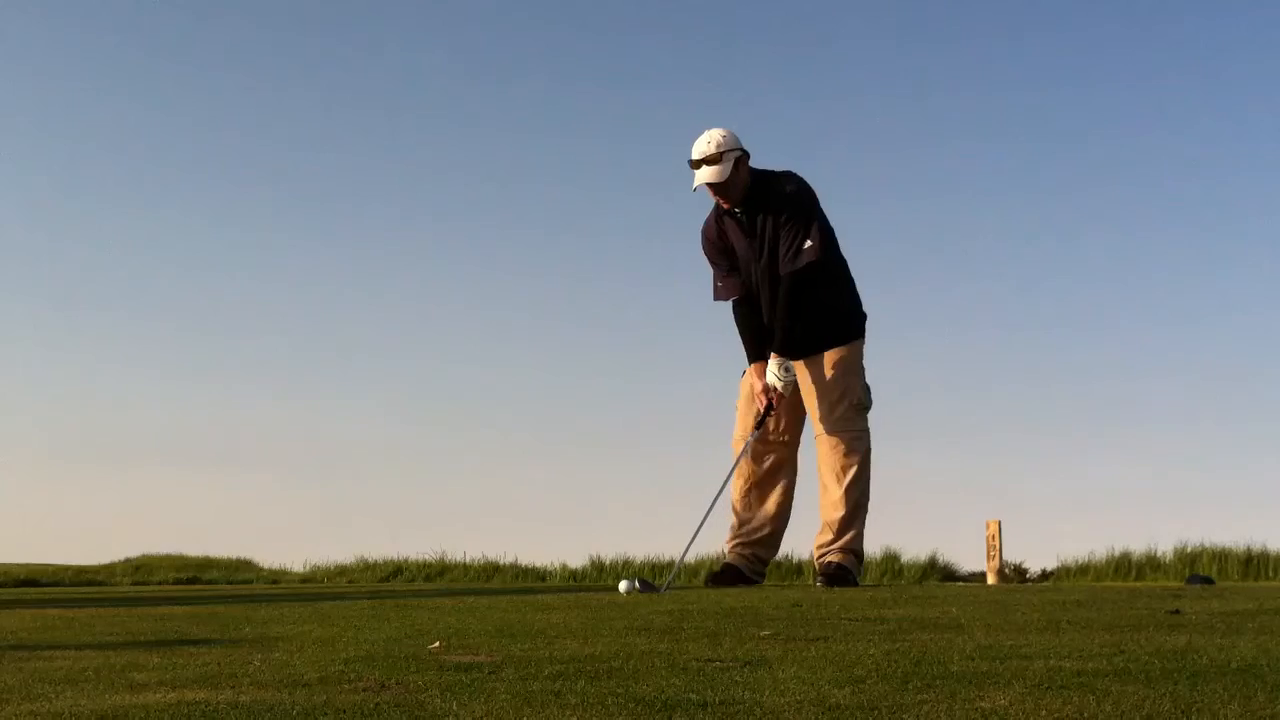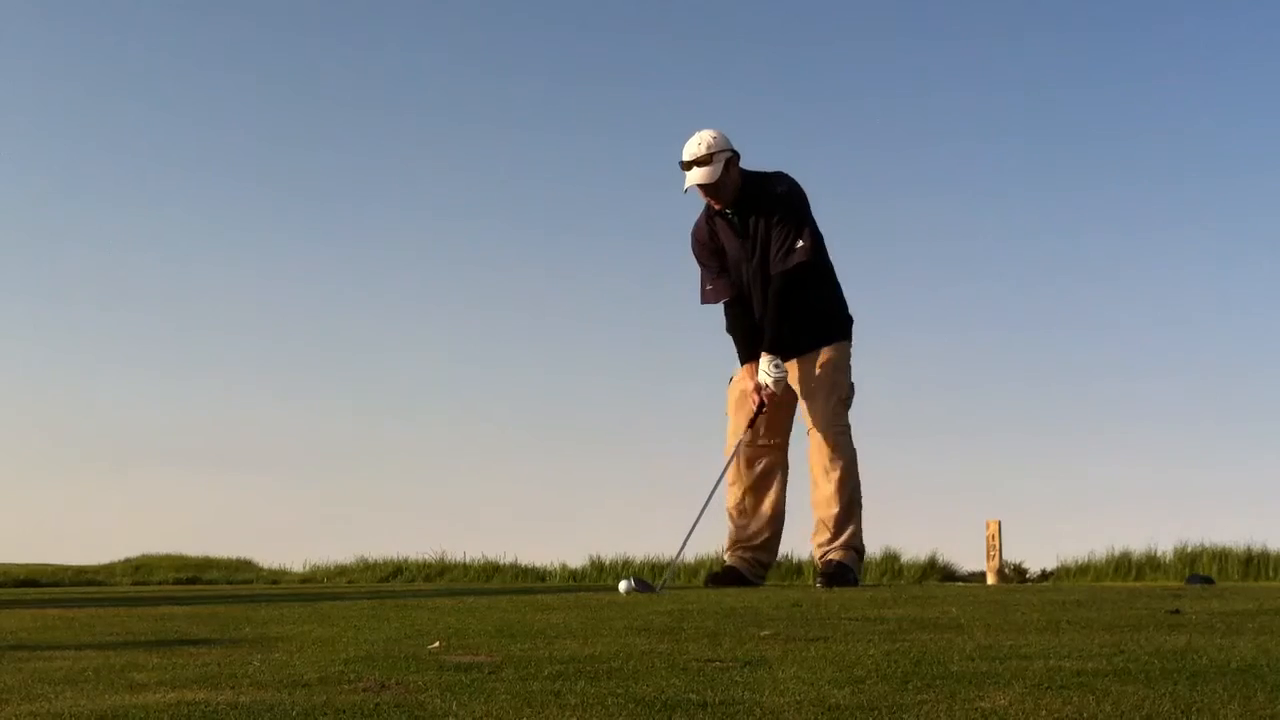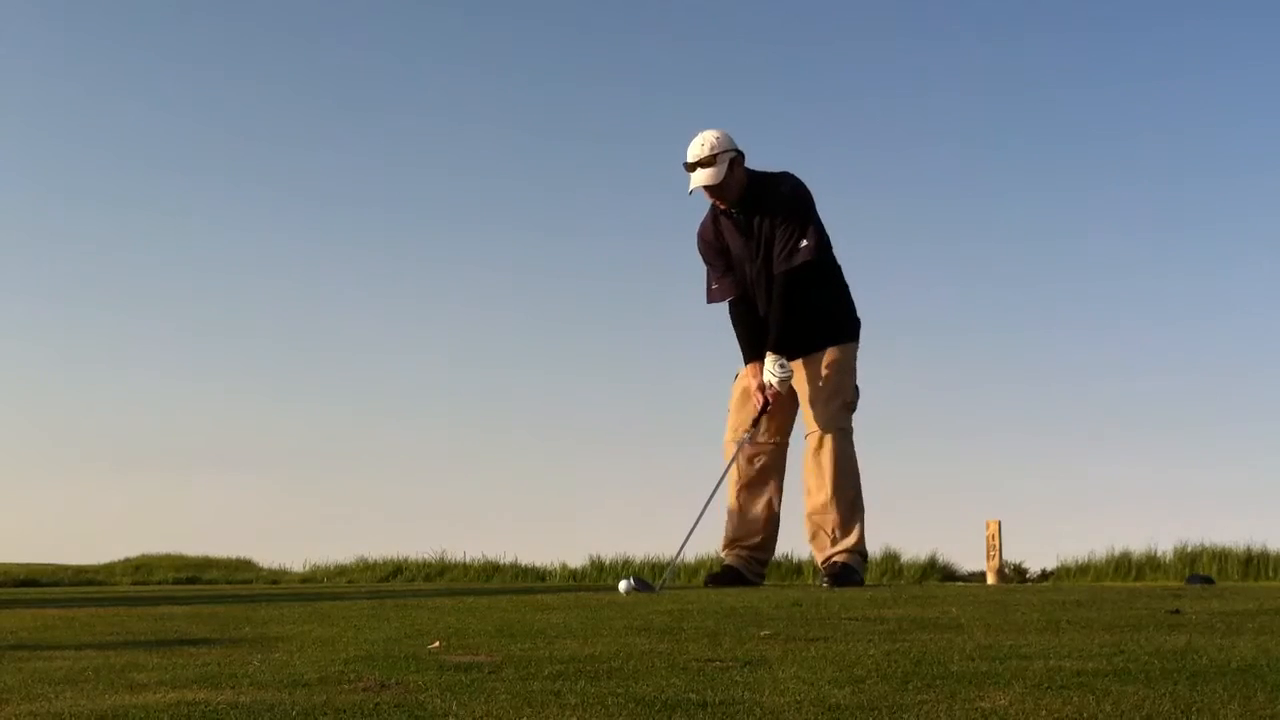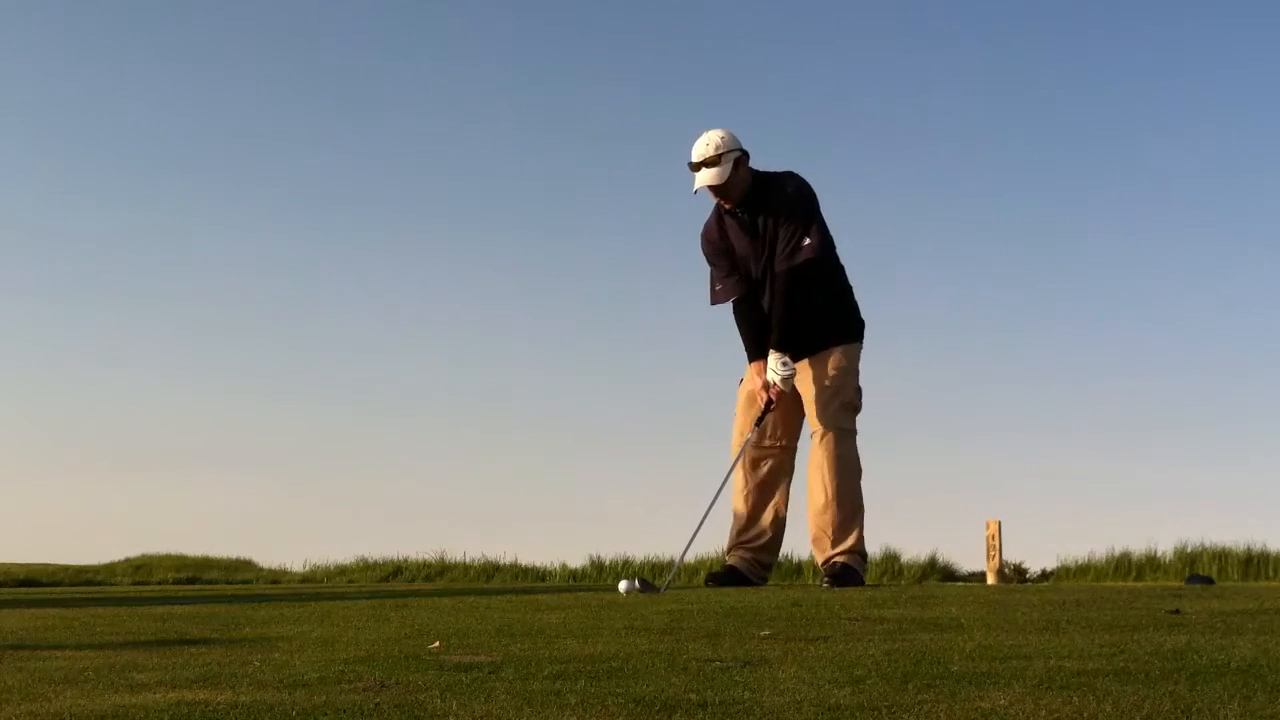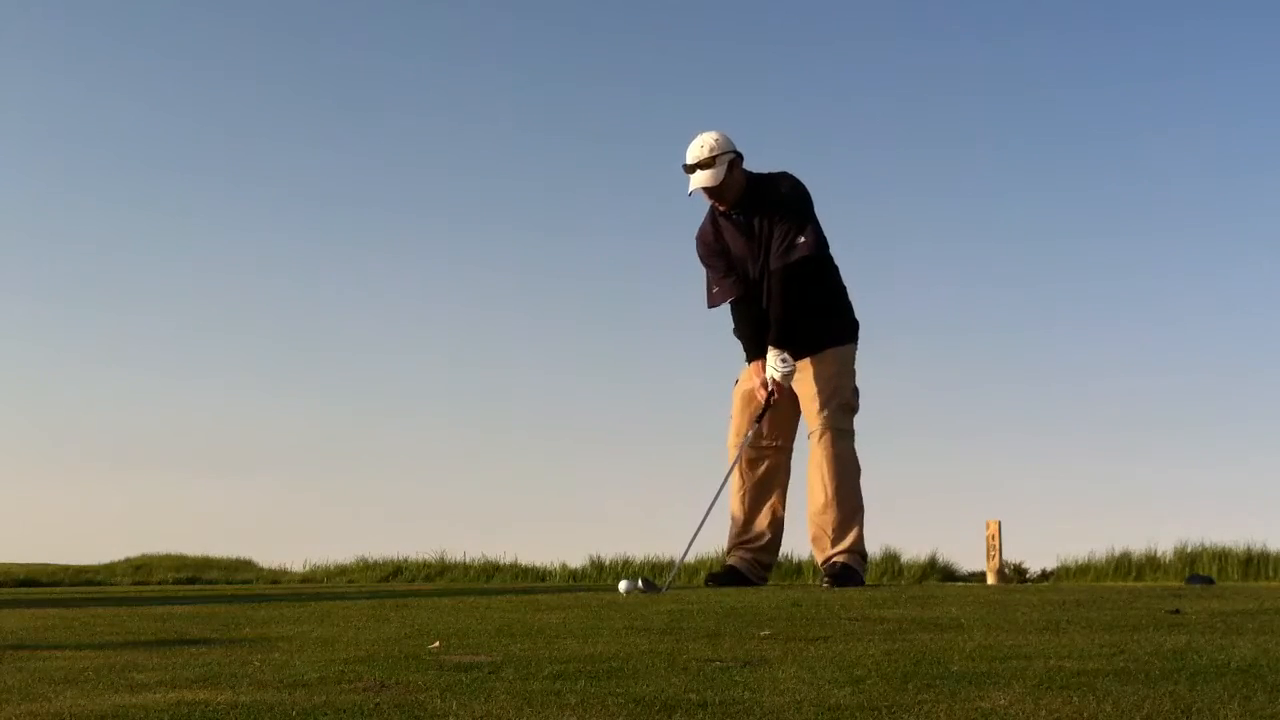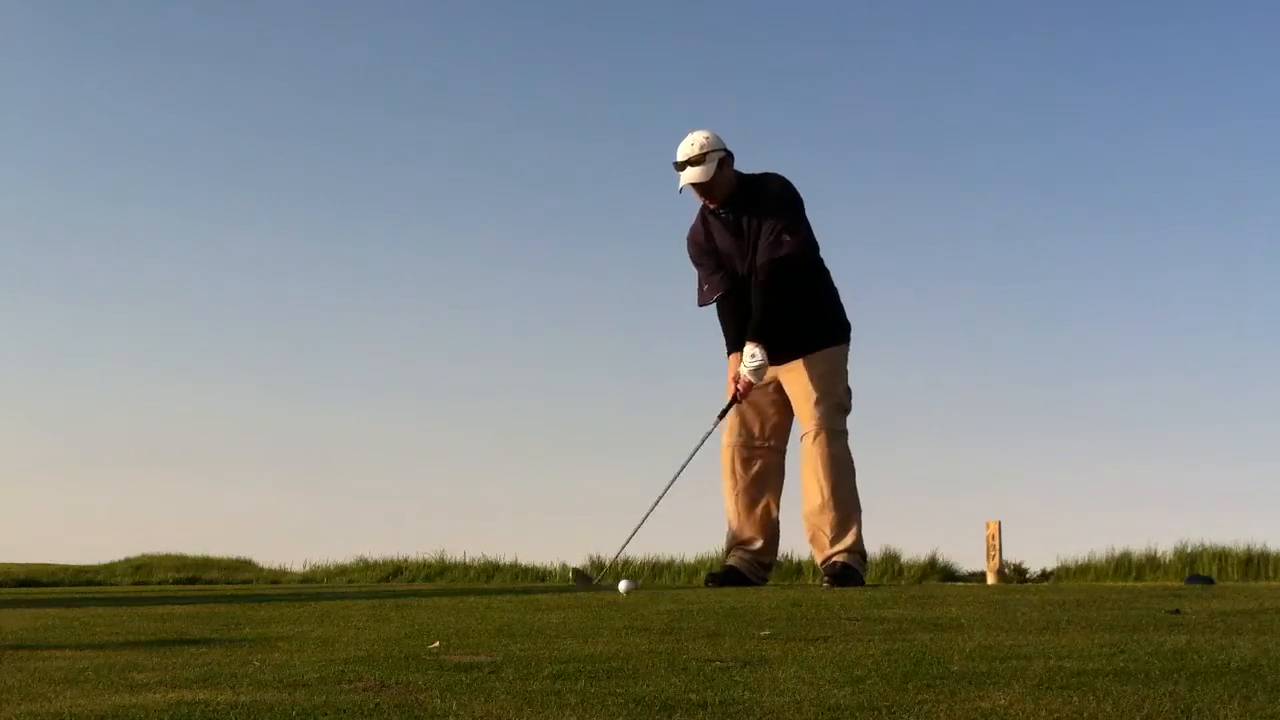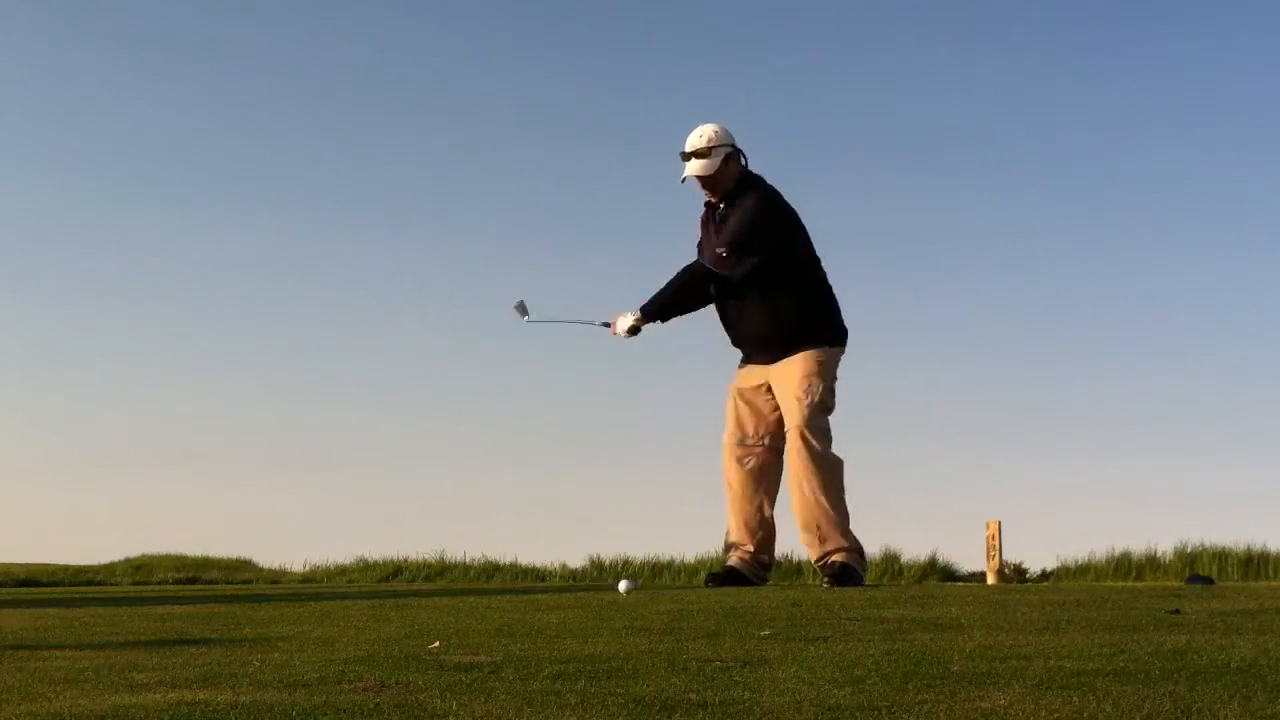
dt=0.3s
person 1, frame 1
left shoulder: (791, 194)
right shoulder: (715, 229)
left elbow: (798, 278)
right elbow: (741, 300)
left wrist: (780, 356)
right wrist: (757, 365)
left hip: (829, 335)
right hip: (769, 347)
left knee: (839, 437)
right knee: (758, 443)
left ankle: (838, 559)
right ankle: (746, 558)
person 1, frame 2
left shoulder: (781, 194)
right shoulder: (705, 231)
left elbow: (788, 279)
right elbow: (732, 301)
left wrist: (771, 355)
right wrist: (749, 364)
left hip: (818, 336)
right hip: (757, 347)
left knee: (827, 434)
right knee: (749, 447)
left ankle: (840, 557)
right ankle: (747, 560)
person 1, frame 3
left shoulder: (787, 194)
right shoulder: (711, 231)
left elbow: (793, 277)
right elbow: (738, 300)
left wrist: (777, 354)
right wrist: (754, 363)
left hip: (823, 338)
right hip: (761, 347)
left knee: (827, 435)
right knee: (747, 444)
left ankle: (842, 558)
right ankle: (744, 558)
person 1, frame 4
left shoulder: (792, 193)
right shoulder: (715, 231)
left elbow: (796, 275)
right elbow: (742, 299)
left wrist: (780, 351)
right wrist: (757, 361)
left hip: (827, 338)
right hip: (767, 349)
left knee: (830, 434)
right knee: (755, 444)
left ankle: (842, 558)
right ankle: (748, 559)
person 1, frame 5
left shoulder: (785, 193)
right shoulder: (710, 234)
left elbow: (791, 274)
right elbow: (739, 299)
left wrist: (780, 348)
right wrist: (756, 358)
left hip: (823, 340)
right hip: (763, 350)
left knee: (829, 435)
right knee: (751, 444)
left ankle: (842, 558)
right ankle: (749, 559)
person 1, frame 6
left shoulder: (775, 194)
right shoulder: (700, 233)
left elbow: (772, 271)
right elbow: (726, 296)
left wrist: (756, 345)
right wrist: (741, 351)
left hip: (814, 341)
right hip: (755, 350)
left knee: (822, 437)
right knee: (743, 447)
left ankle: (842, 557)
right ankle: (749, 557)
person 1, frame 7
left shoulder: (759, 204)
right shoulder: (714, 213)
left elbow: (708, 272)
right elbow: (707, 283)
left wrist: (644, 314)
right wrist: (652, 315)
left hip: (805, 342)
right hip: (757, 353)
left knee: (804, 435)
right knee: (744, 448)
left ankle: (838, 555)
right ankle: (748, 558)
